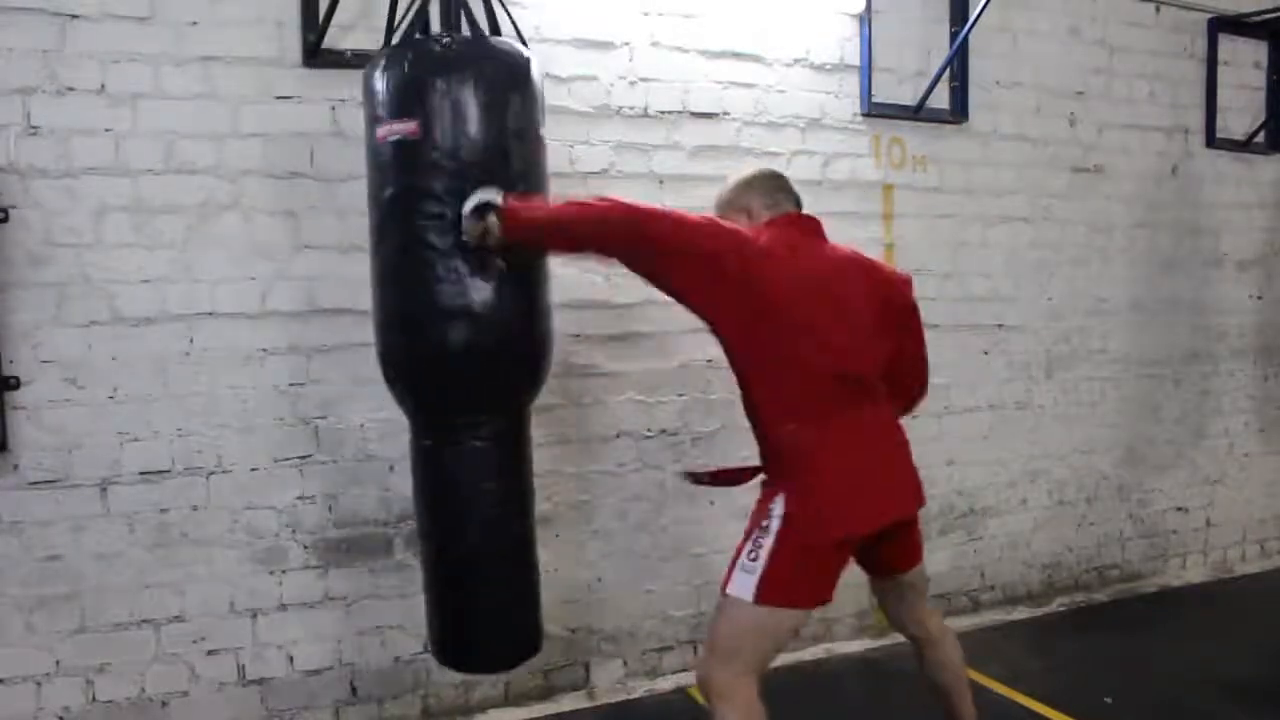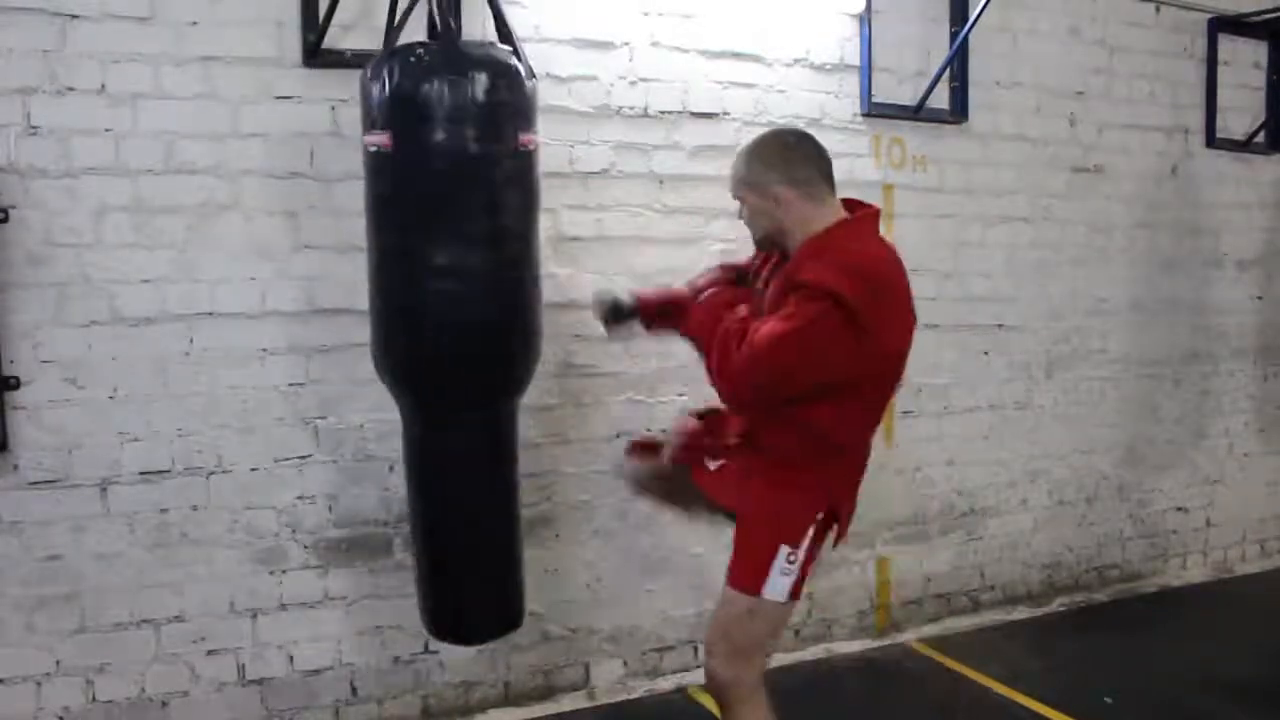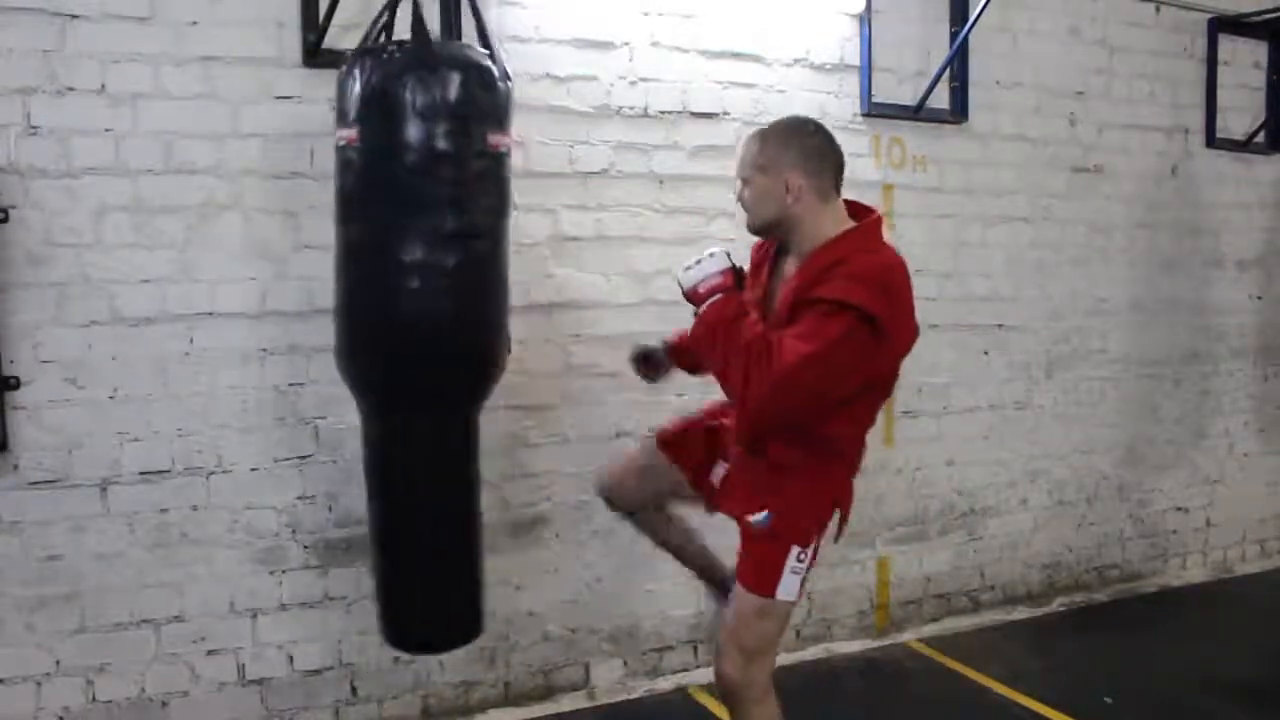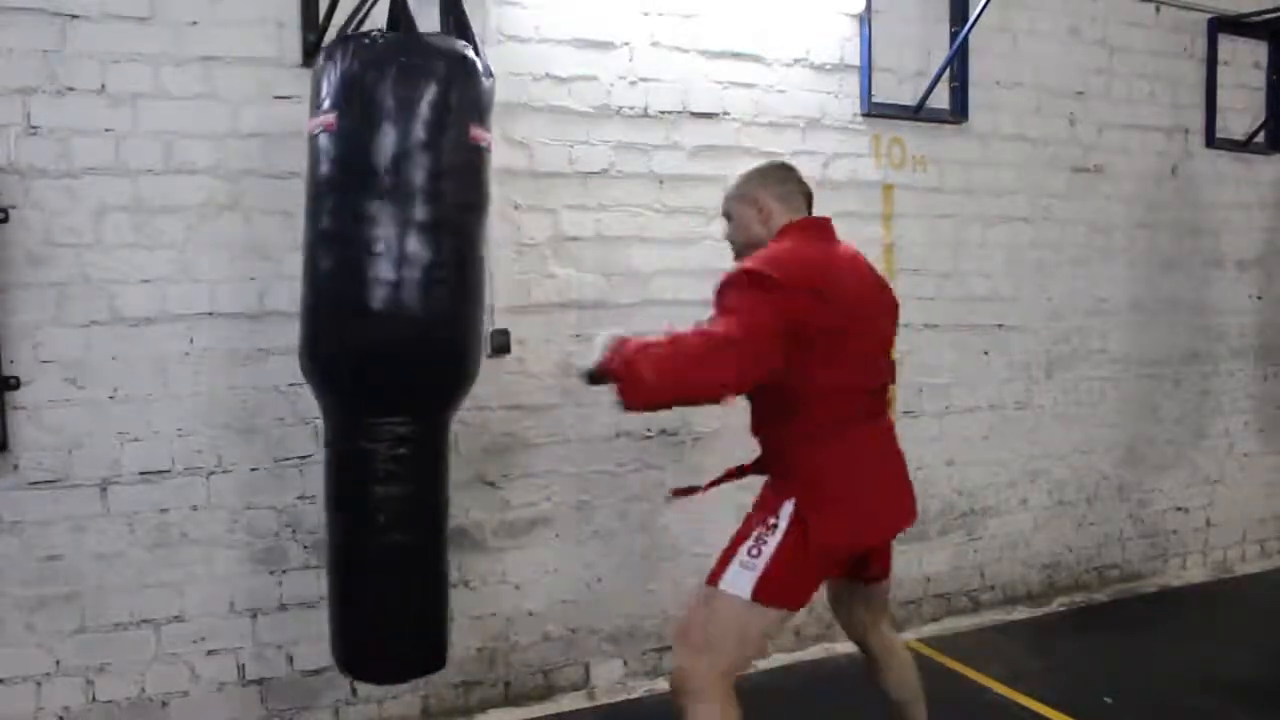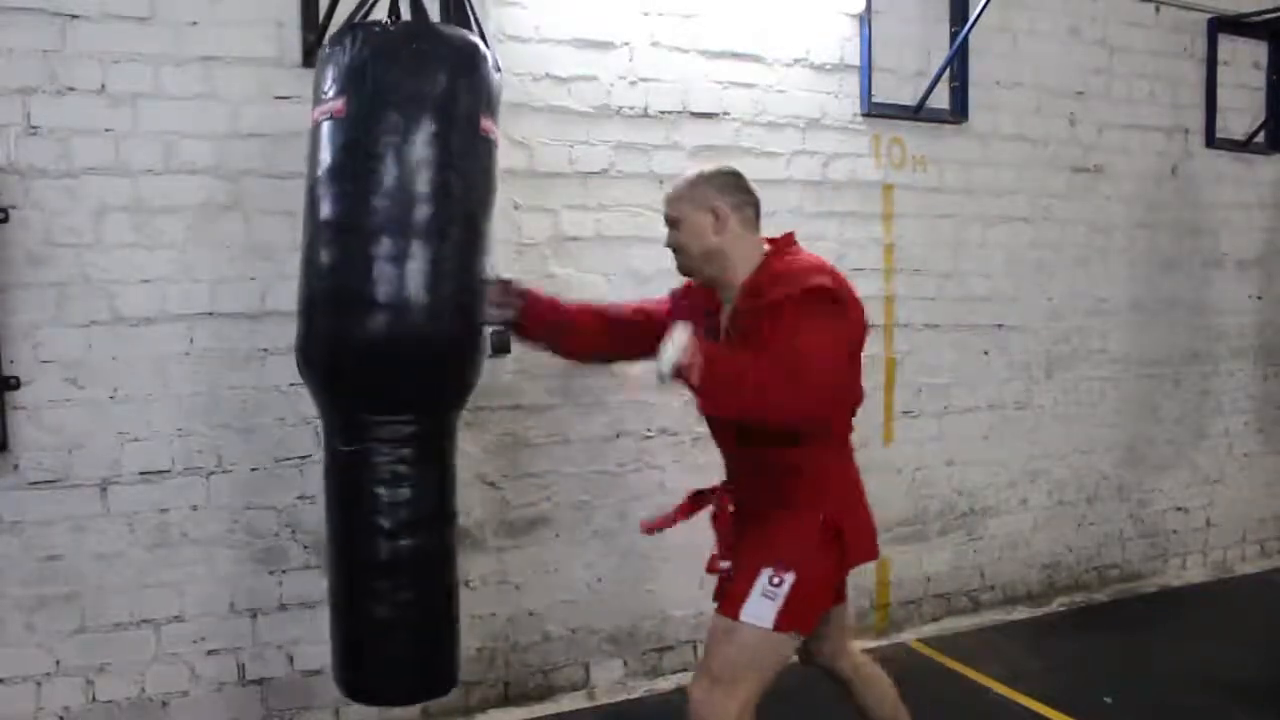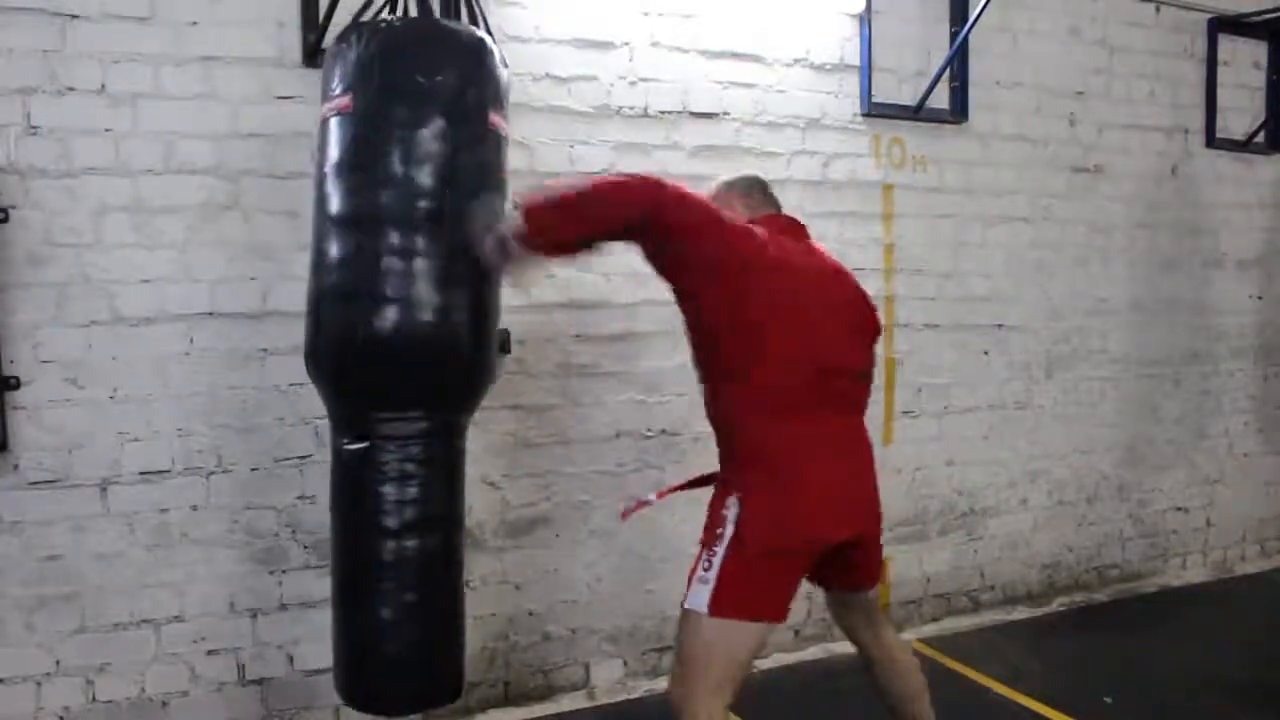
dt=0.3s
person 1, frame 1
left shoulder: (750, 258)
right shoulder: (873, 276)
left elbow: (639, 229)
right elbow: (907, 385)
left wrist: (510, 218)
left hip: (818, 493)
right hip: (886, 474)
left knee: (726, 675)
right knee: (918, 618)
person 1, frame 2
left shoulder: (848, 279)
right shoulder: (819, 242)
left elbow: (744, 372)
right elbow: (751, 282)
left wrist: (714, 296)
right wrist: (647, 307)
left hip: (797, 472)
right hip: (759, 429)
left knee: (729, 667)
right knee: (651, 471)
person 1, frame 3
left shoulder: (860, 287)
right shoulder: (781, 244)
left elbow: (767, 391)
left wrist: (716, 296)
right wrist: (677, 351)
left hip: (793, 476)
right hip: (740, 431)
left knee: (739, 670)
right knee: (624, 488)
right ankle: (722, 582)
person 1, frame 4
left shoulder: (776, 275)
right shoulder: (858, 272)
left elbow: (713, 366)
left wrist: (618, 357)
left hip: (815, 496)
right hip: (871, 484)
left knee: (698, 669)
right knee: (872, 627)
person 1, frame 5
left shoulder: (808, 291)
right shoulder: (709, 299)
left elbow: (809, 401)
right elbow: (623, 330)
left wrist: (701, 362)
right wrist: (526, 309)
left hip: (809, 514)
right hip: (776, 505)
right knee: (831, 648)
person 1, frame 6
left shoulder: (727, 244)
right shoulder: (840, 289)
left elbow: (632, 202)
left wrist: (531, 226)
left hip: (769, 492)
right hip: (846, 482)
right knee: (872, 631)
